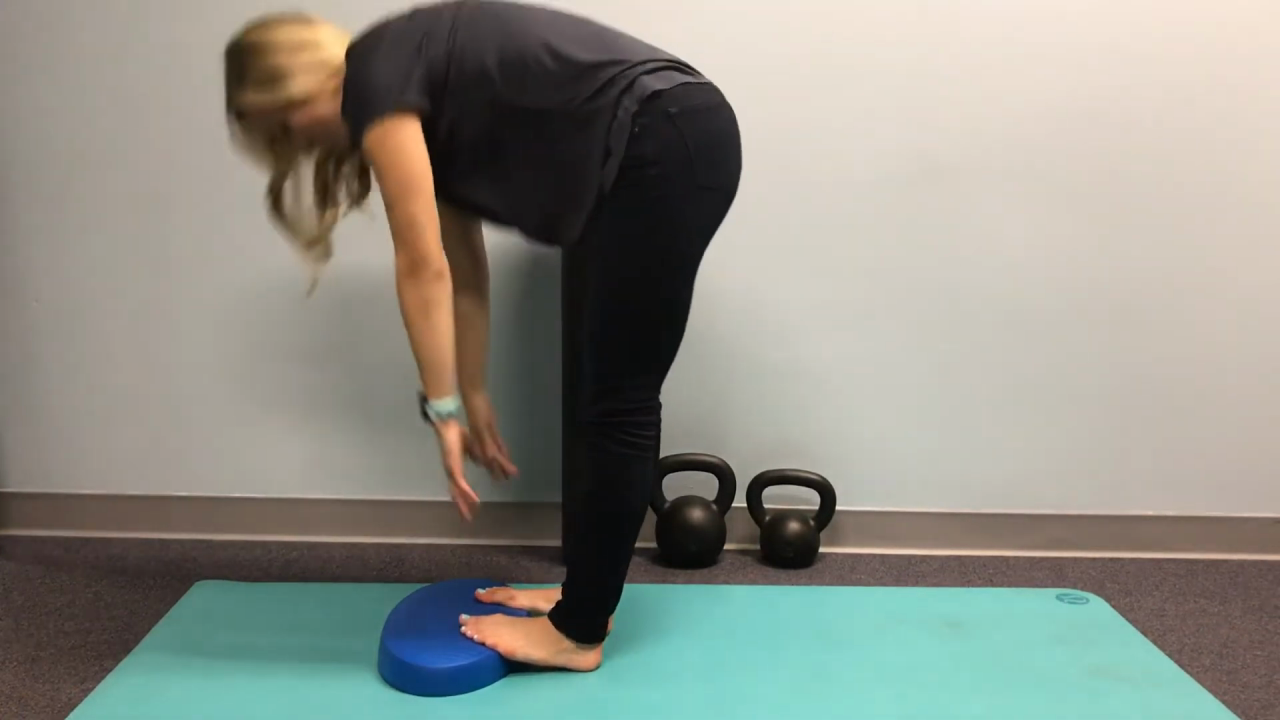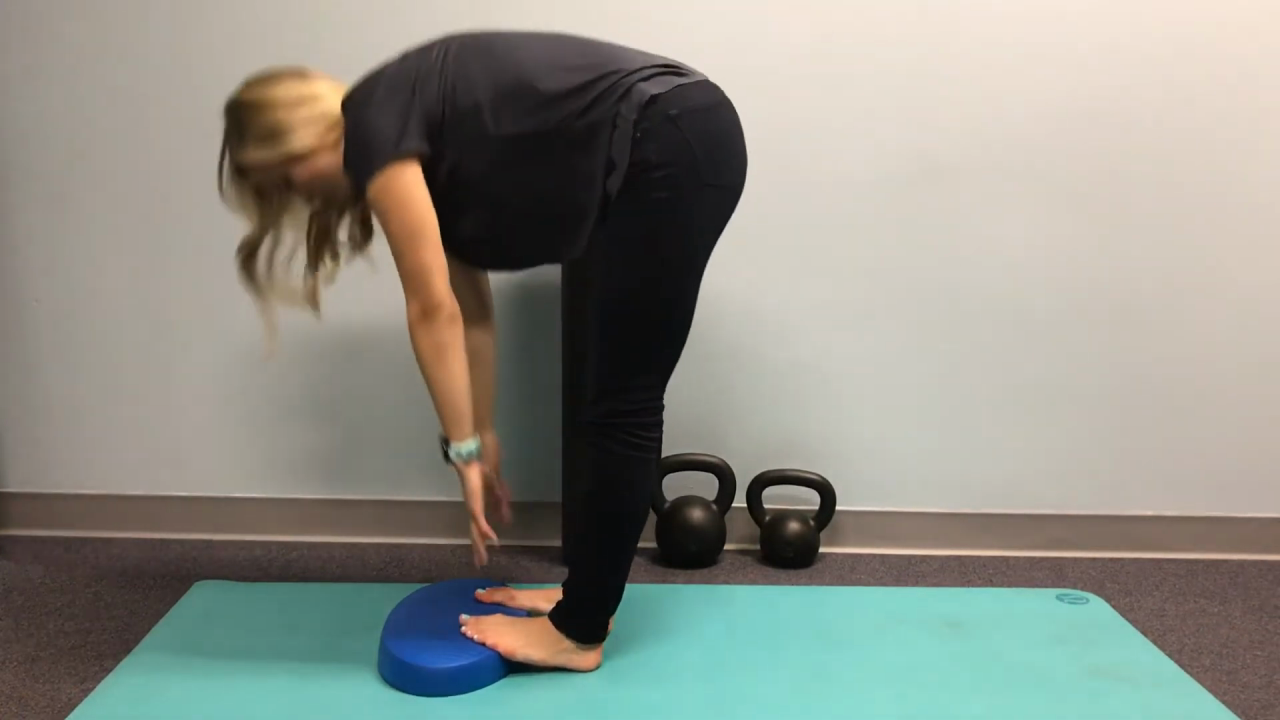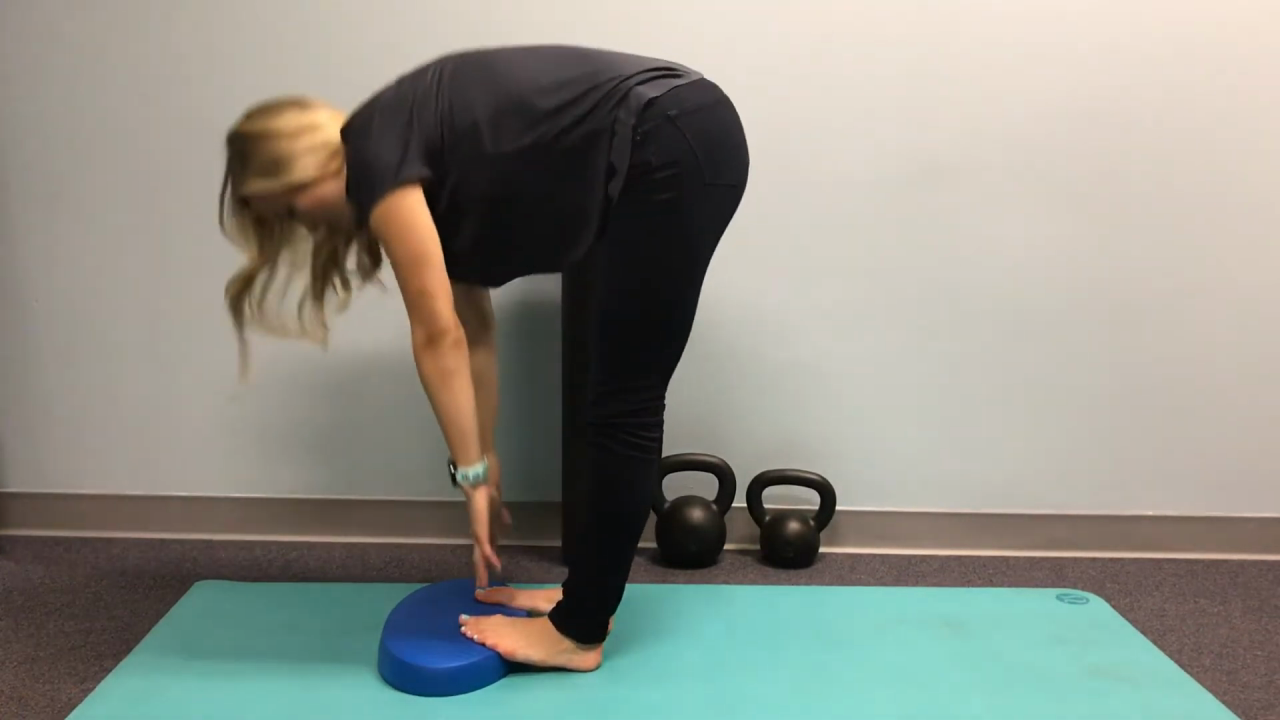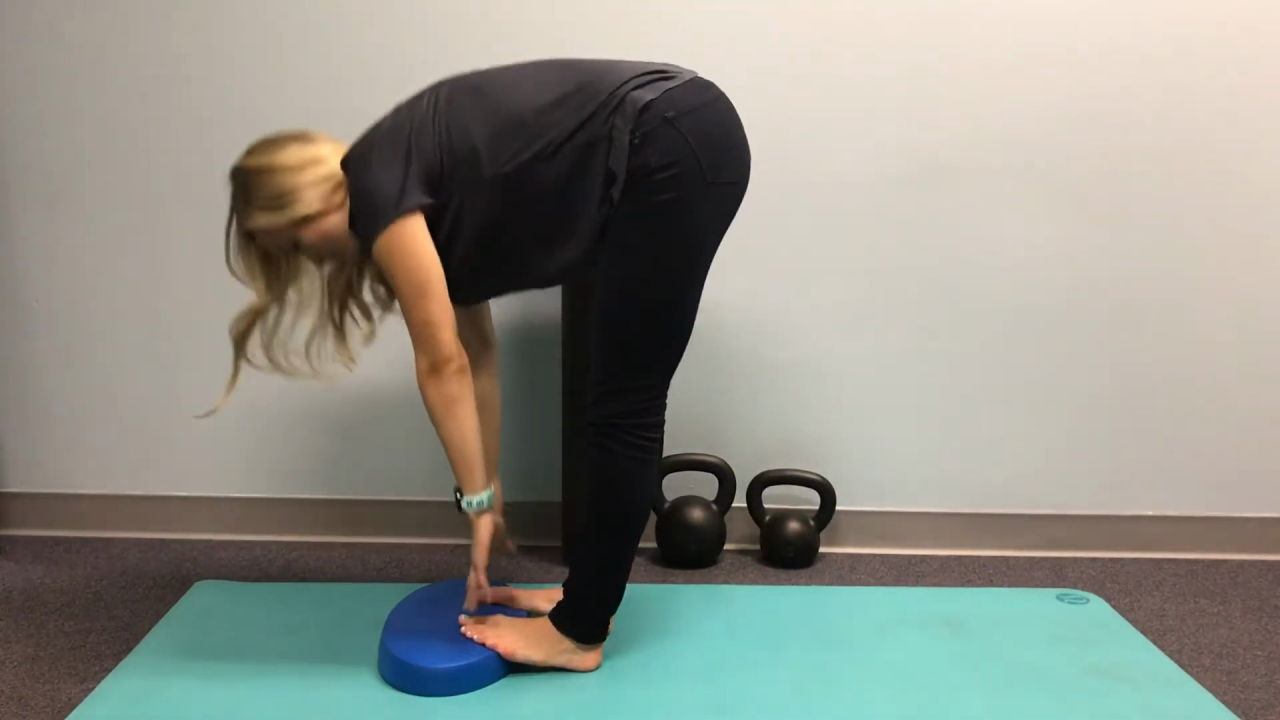
dt=0.1s
person 1, frame 1
left shoulder: (381, 82)
right shoulder: (419, 95)
left elbow: (423, 267)
right elbow: (458, 268)
left wrist: (443, 410)
right wrist: (472, 399)
left hip: (668, 149)
right hip: (675, 143)
left knee: (619, 404)
right knee: (611, 398)
left ankle: (578, 631)
right ankle: (587, 595)
person 1, frame 2
left shoulder: (375, 127)
right shoulder: (419, 147)
left elbow: (433, 313)
right elbow: (468, 309)
left wrist: (466, 450)
right wrist: (481, 441)
left hip: (672, 150)
right hip: (678, 144)
left knee: (622, 407)
right knee: (619, 401)
left ankle: (577, 631)
right ankle: (587, 596)
person 1, frame 3
left shoulder: (377, 153)
right shoulder: (420, 164)
left elbow: (438, 336)
right elbow: (469, 330)
left wrist: (472, 473)
right wrist: (484, 466)
left hip: (673, 152)
right hip: (680, 145)
left knee: (624, 407)
right knee: (620, 401)
left ankle: (577, 631)
right ankle: (586, 597)
person 1, frame 4
left shoulder: (377, 187)
right shoulder: (419, 191)
left elbow: (442, 365)
right elbow: (472, 356)
left wrist: (479, 500)
right wrist: (487, 489)
left hip: (675, 151)
right hip: (681, 141)
left knee: (624, 408)
right knee: (620, 403)
left ankle: (578, 632)
right ankle: (587, 597)
